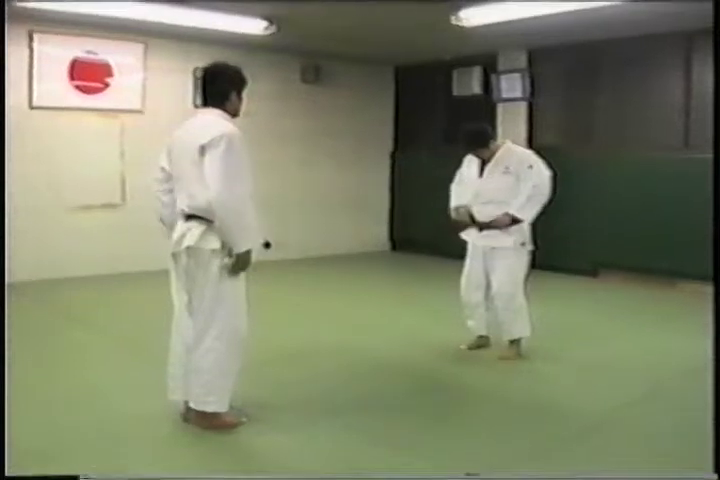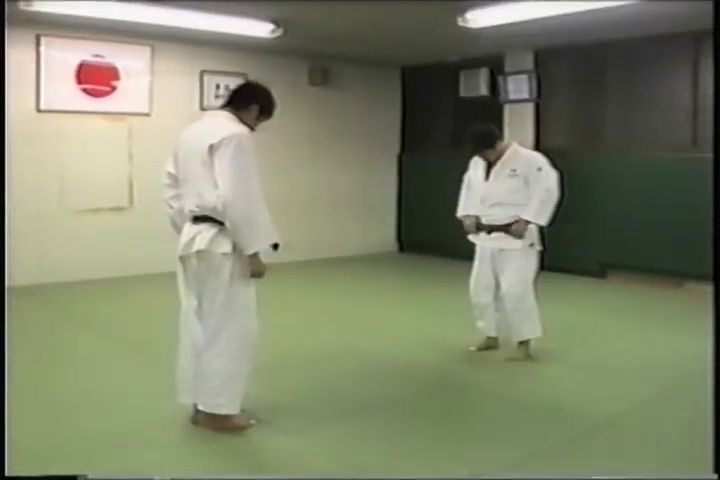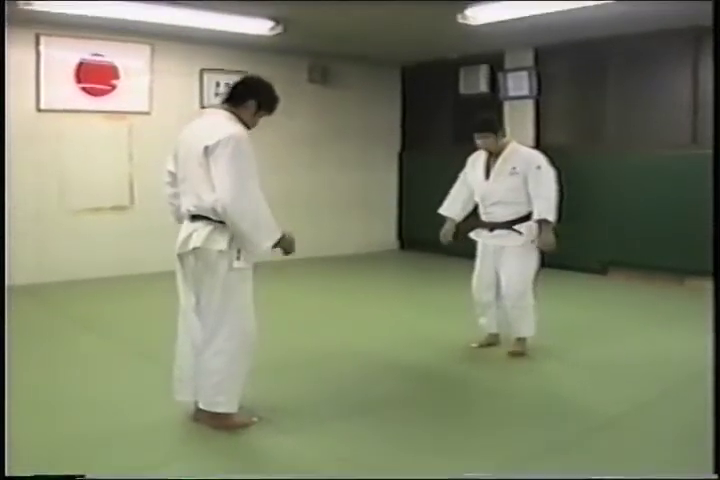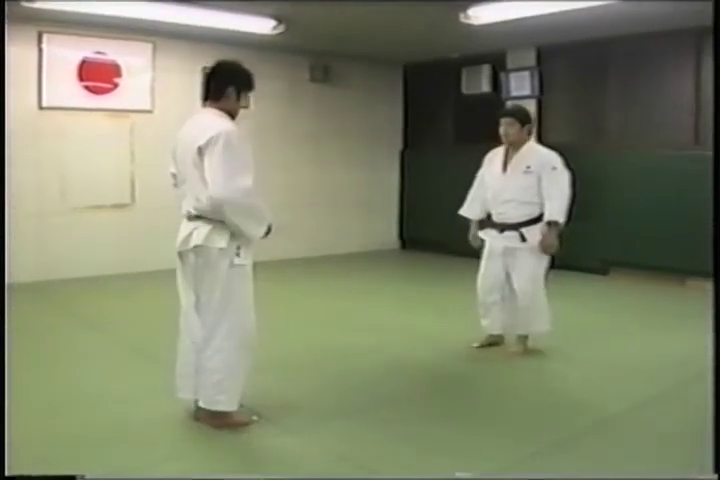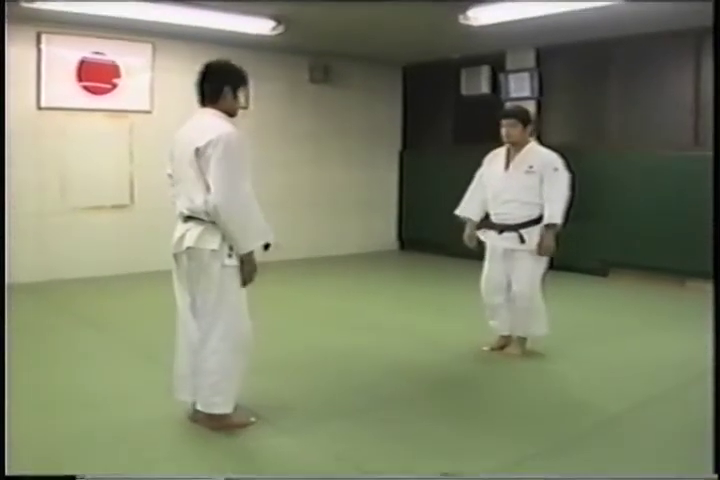
dt=0.5s
person 1, frame 1
left shoulder: (184, 131)
right shoulder: (224, 133)
left elbow: (165, 189)
right elbow: (227, 197)
left wrist: (181, 228)
right wrist: (243, 246)
left hip: (186, 237)
right hip: (215, 242)
left knee: (190, 320)
right knee: (218, 325)
left ankle: (191, 400)
right ankle: (206, 407)
person 1, frame 2
left shoulder: (191, 132)
right shoulder: (235, 134)
left elbow: (172, 191)
right elbow: (238, 198)
right wrist: (254, 250)
left hip: (194, 238)
right hip: (222, 243)
left knee: (198, 323)
right knee: (229, 327)
left ankle: (201, 403)
right ankle: (216, 409)
person 1, frame 3
left shoulder: (192, 129)
right shoulder: (232, 135)
left elbow: (173, 187)
right elbow: (238, 199)
right wrist: (275, 238)
left hip: (192, 236)
right hip: (220, 241)
left knee: (198, 321)
right knee: (228, 326)
left ankle: (201, 400)
right ankle: (216, 408)
person 1, frame 4
left shoulder: (189, 129)
right shoulder: (224, 131)
right elbow: (228, 194)
right wrist: (259, 224)
left hip: (193, 233)
right hip: (221, 240)
left knee: (199, 320)
right knee: (229, 324)
left ankle: (203, 398)
right ankle: (217, 406)
person 1, frame 5
left shoulder: (186, 131)
right shoulder: (224, 134)
right elbow: (230, 199)
right wrist: (248, 248)
left hip: (188, 235)
right hip: (216, 242)
left knee: (196, 322)
right knee: (225, 326)
left ankle: (200, 401)
right ankle: (215, 408)
person 2, frame 1
left shoulder: (523, 158)
right shoulder: (470, 161)
left elbow: (539, 189)
right elbow: (459, 185)
left wrist: (510, 215)
right wrist: (460, 207)
left hip: (510, 235)
right hip: (478, 234)
left knee: (506, 289)
right knee: (472, 287)
left ankle: (514, 342)
right ankle: (481, 334)
person 2, frame 2
left shoulder: (529, 160)
right shoulder: (476, 163)
left elbow: (547, 192)
right elbow: (469, 190)
left wrist: (525, 221)
right wrist: (469, 216)
left hip: (517, 238)
right hip: (486, 237)
left knee: (516, 290)
right knee: (481, 288)
left ankle: (523, 343)
right ankle: (491, 336)
person 2, frame 3
left shoulder: (529, 158)
right shoulder: (475, 160)
left elbow: (544, 194)
right elbow: (463, 191)
left wrist: (546, 228)
right wrist: (451, 222)
left hip: (519, 235)
right hip: (488, 234)
left knee: (515, 287)
right knee: (483, 286)
left ankle: (520, 339)
right ankle: (492, 333)
person 2, frame 4
left shoulder: (545, 158)
right shoulder: (492, 157)
left elbow: (556, 195)
right elbow: (480, 192)
left wrist: (552, 231)
right wrist: (475, 225)
left hip: (529, 235)
right hip: (496, 234)
left knee: (526, 289)
right knee: (488, 285)
left ankle: (522, 337)
right ankle: (494, 332)
person 2, frame 5
left shoulder: (547, 159)
right shoulder: (493, 158)
left elbow: (556, 198)
right elbow: (478, 192)
left wrist: (549, 234)
right wrist: (470, 225)
left hip: (528, 236)
right hip: (497, 235)
left knee: (524, 289)
right knee: (493, 287)
left ankle: (521, 338)
right ankle: (504, 333)
